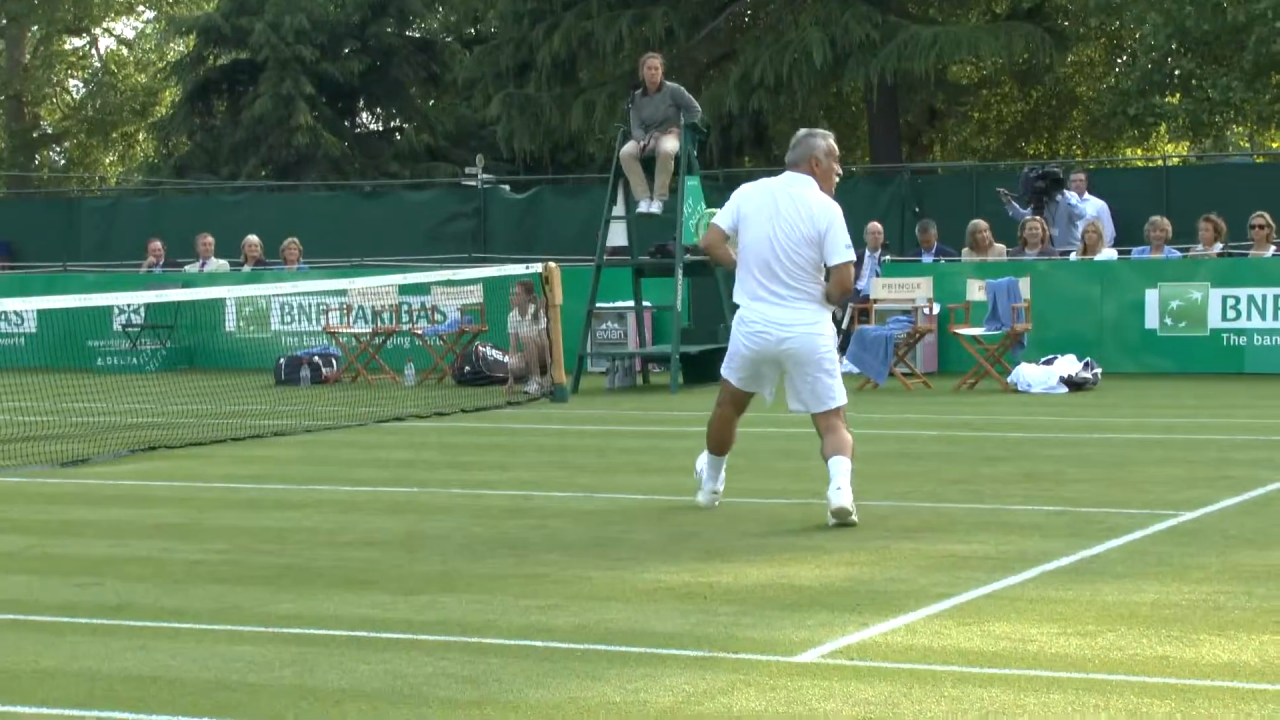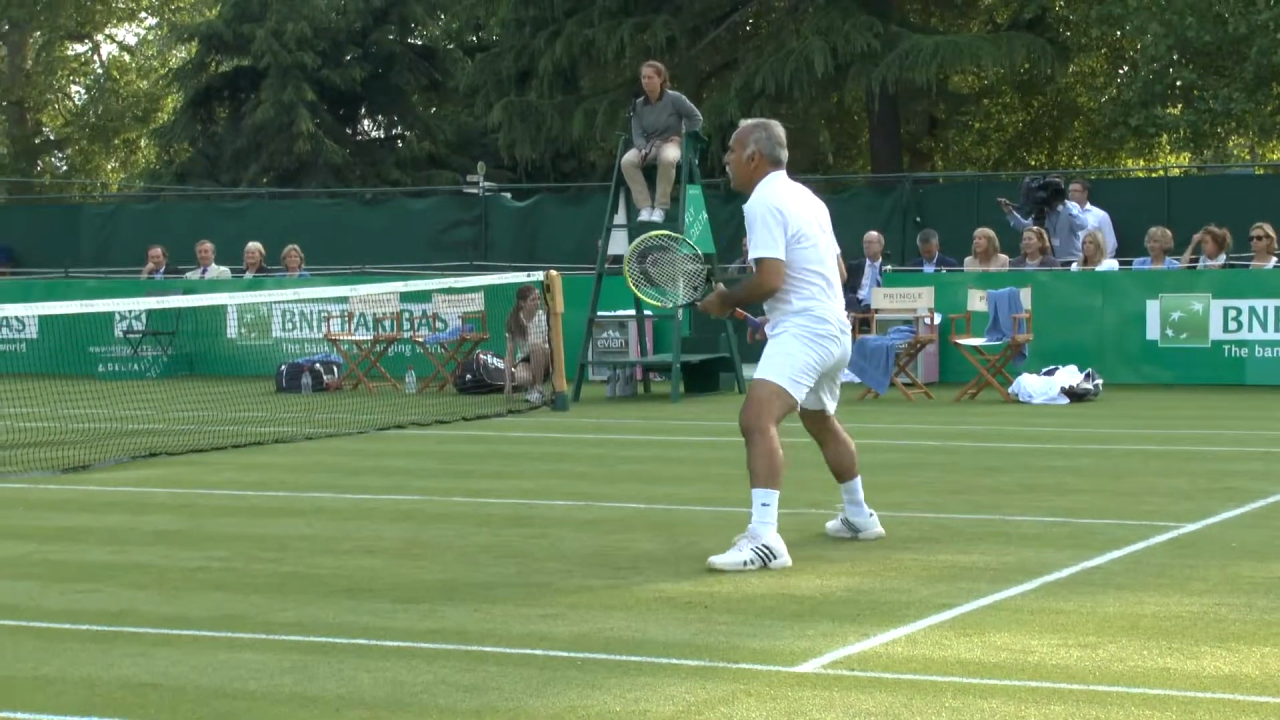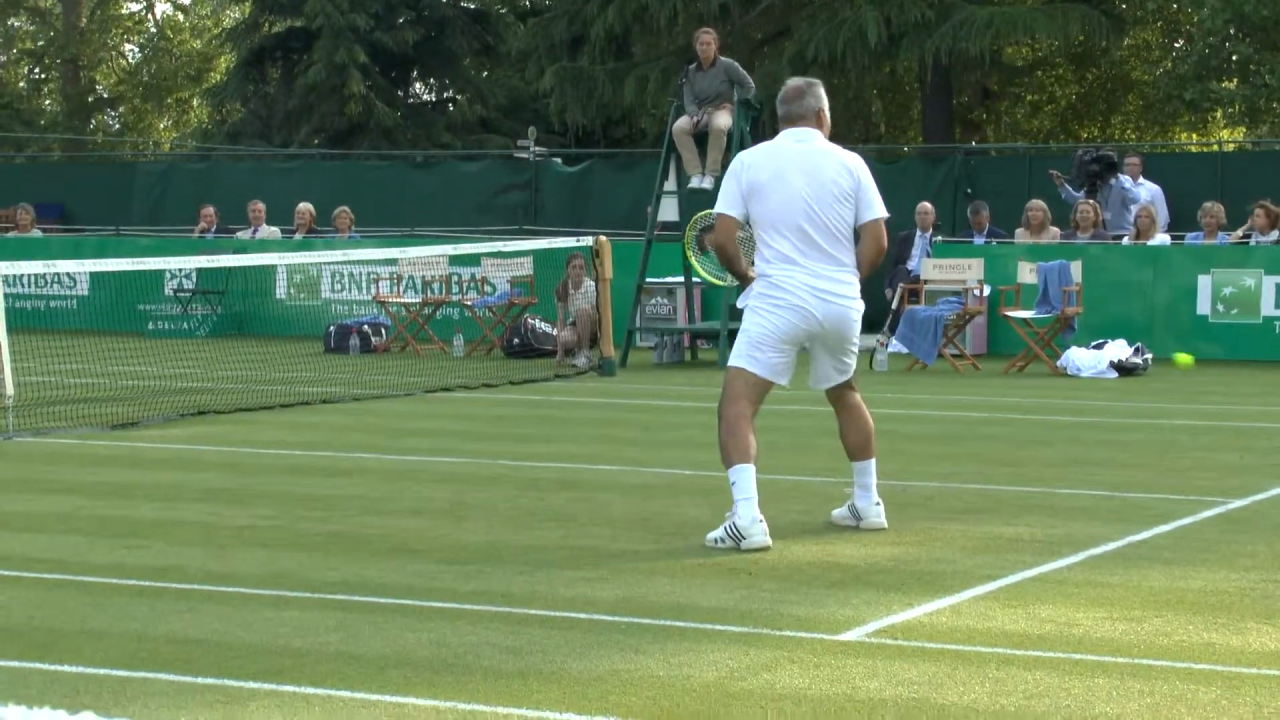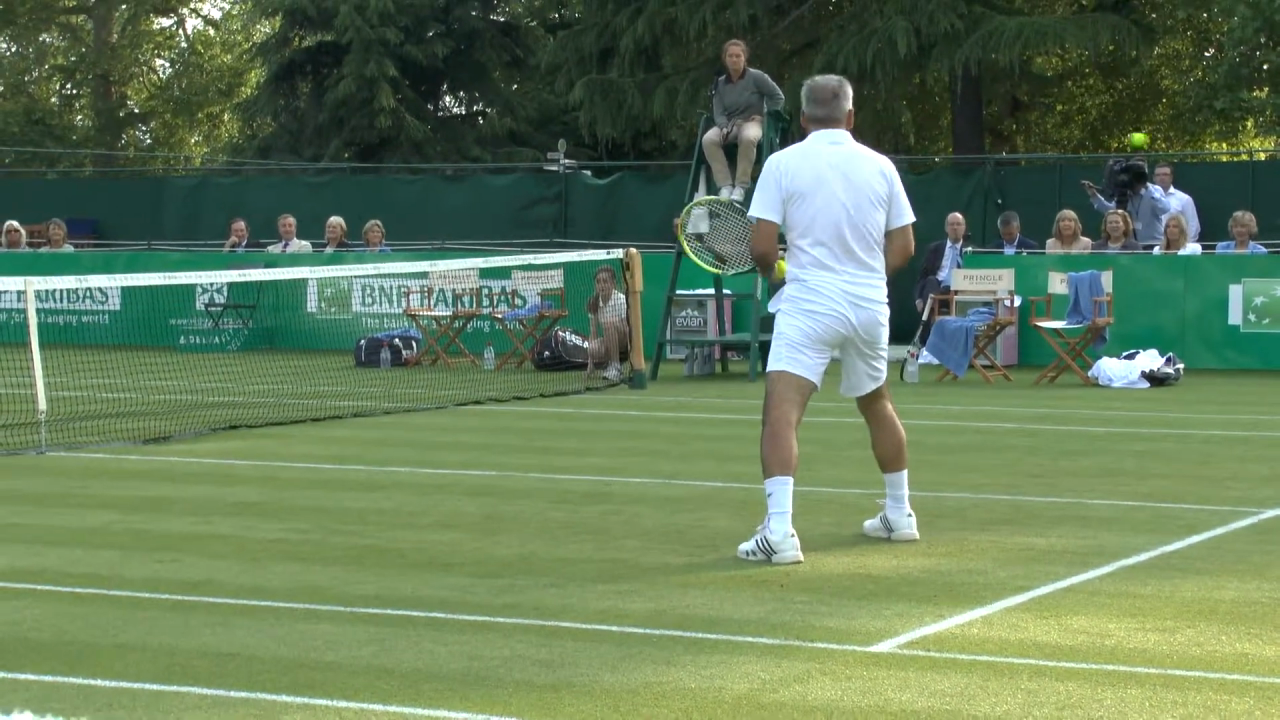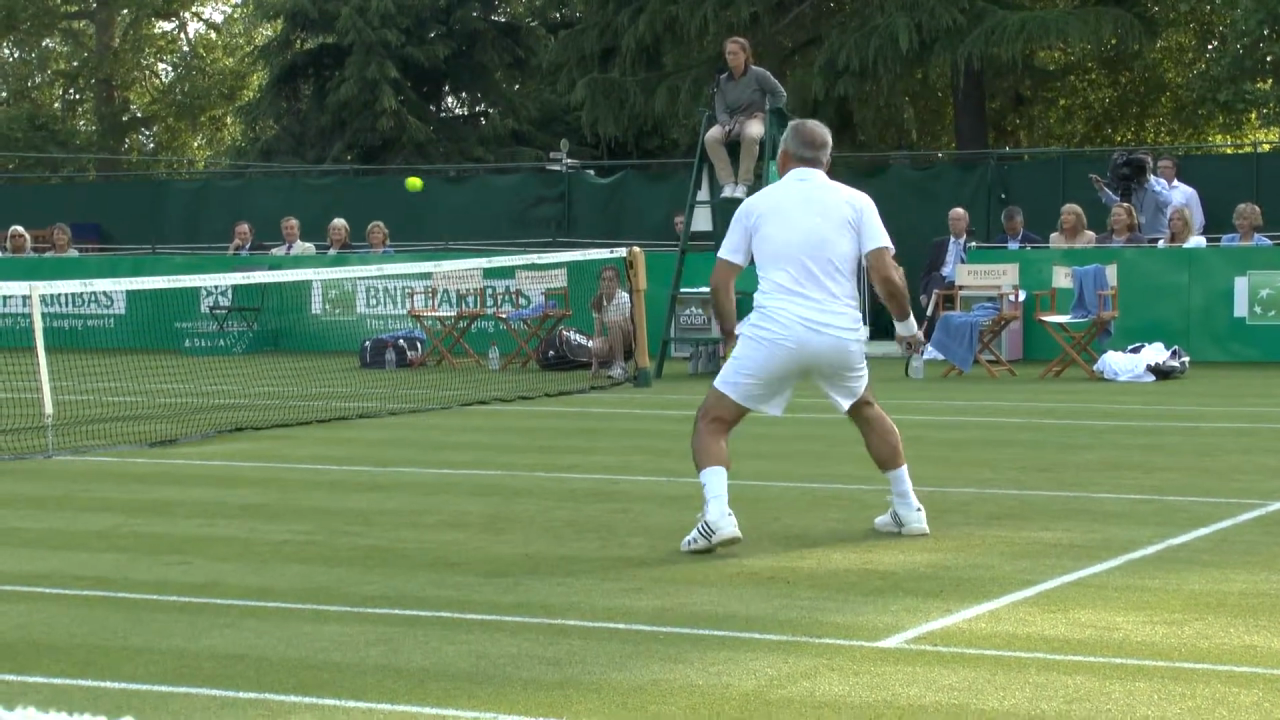
dt=1s
person 1, frame 1
left shoulder: (748, 193)
right shoulder: (827, 209)
left elbow: (709, 243)
right elbow: (843, 284)
right wrist: (818, 303)
left hip: (754, 326)
right hip: (809, 331)
left knee: (729, 406)
right knee: (833, 424)
left ankle: (712, 482)
right ankle: (840, 489)
person 1, frame 2
left shoulder: (763, 203)
right shoulder: (807, 198)
left elbow: (769, 281)
left wrist: (725, 300)
left hip: (803, 333)
right hip: (834, 331)
left knee: (757, 419)
right knee: (819, 420)
left ankle: (764, 539)
right ankle: (858, 515)
person 1, frame 3
left shoulder: (748, 161)
right shoulder: (851, 163)
left elbow: (722, 239)
right elbow: (877, 244)
left wrist: (746, 276)
left hip: (778, 301)
right hip: (839, 303)
left knee: (736, 406)
right knee: (845, 395)
left ankle: (746, 517)
right ankle: (866, 503)
person 1, frame 4
left shoulder: (783, 163)
right shoulder: (880, 165)
left elbow: (762, 246)
right elbow: (903, 249)
left wrist: (769, 267)
left hip: (810, 306)
right hip: (869, 306)
left knee: (780, 414)
right knee: (877, 405)
left ankle: (779, 531)
right ankle: (898, 514)
person 1, frame 5
left shoulder: (755, 204)
right shoulder: (854, 200)
left elbow: (720, 282)
right elbow: (888, 276)
left wrist: (733, 333)
right wrist: (909, 325)
left hip: (772, 331)
right hip: (837, 333)
left knee: (710, 422)
right knee: (866, 411)
left ankle: (717, 515)
right ankle: (906, 509)
